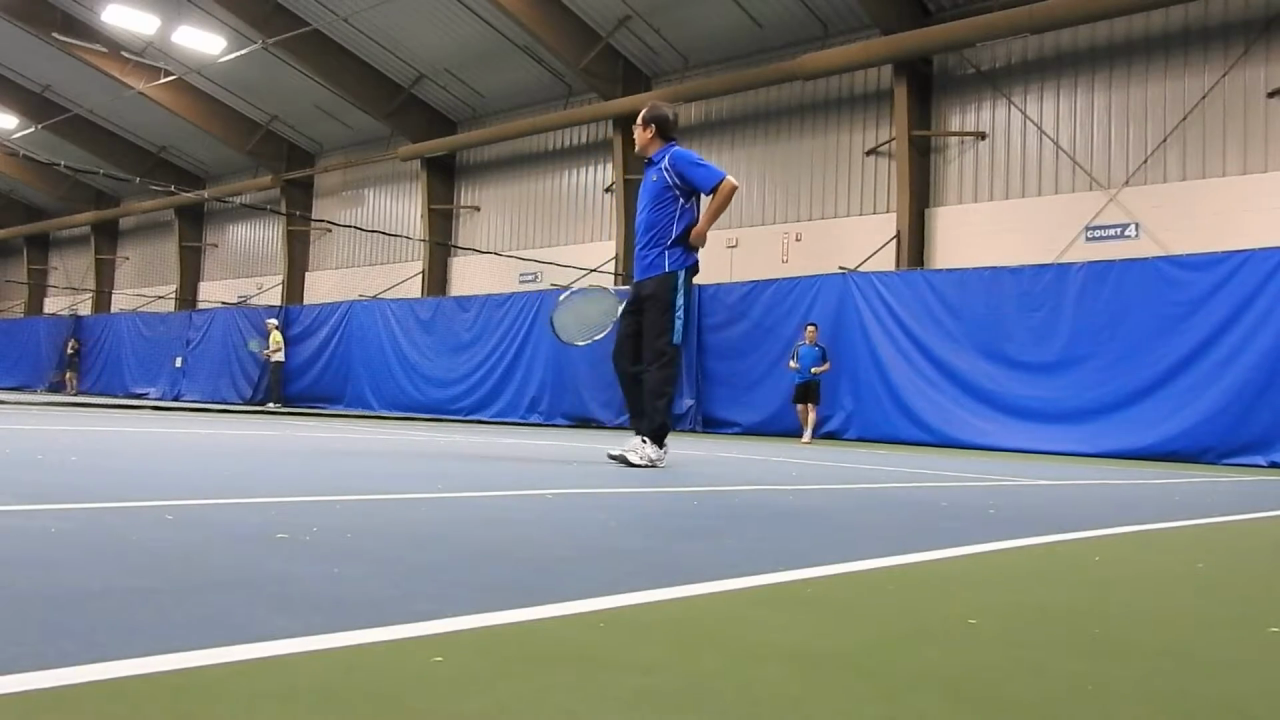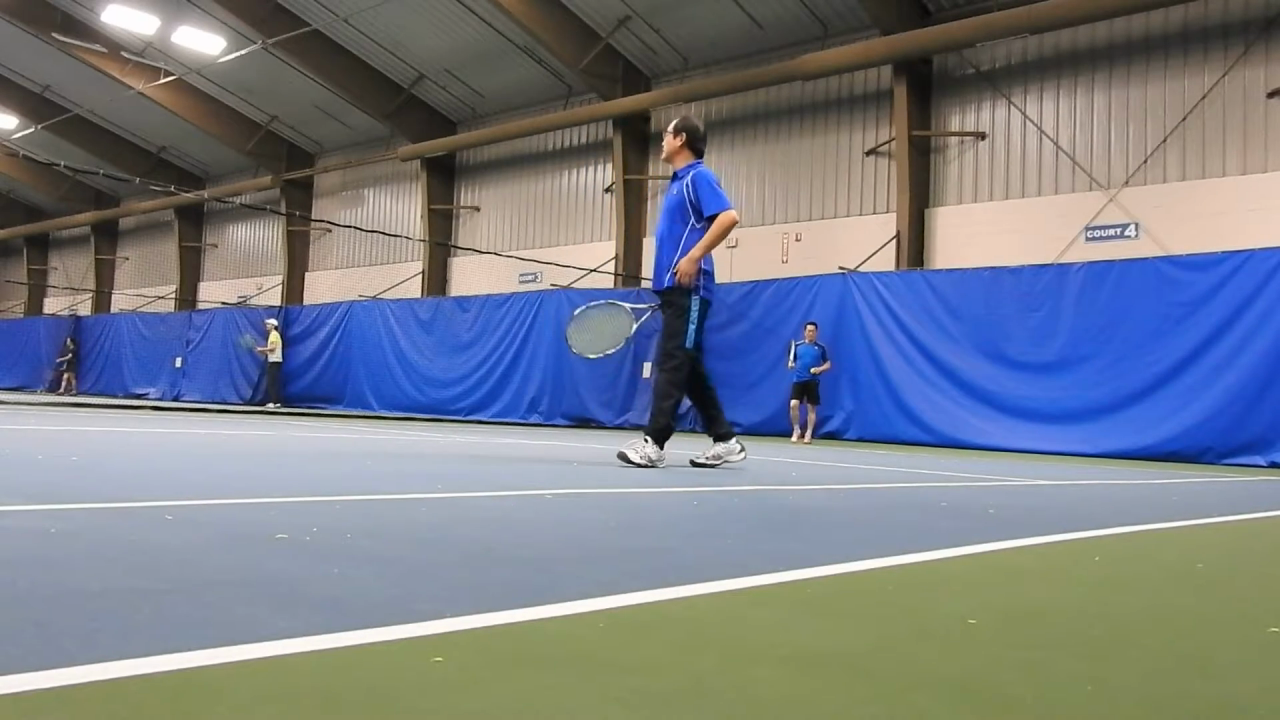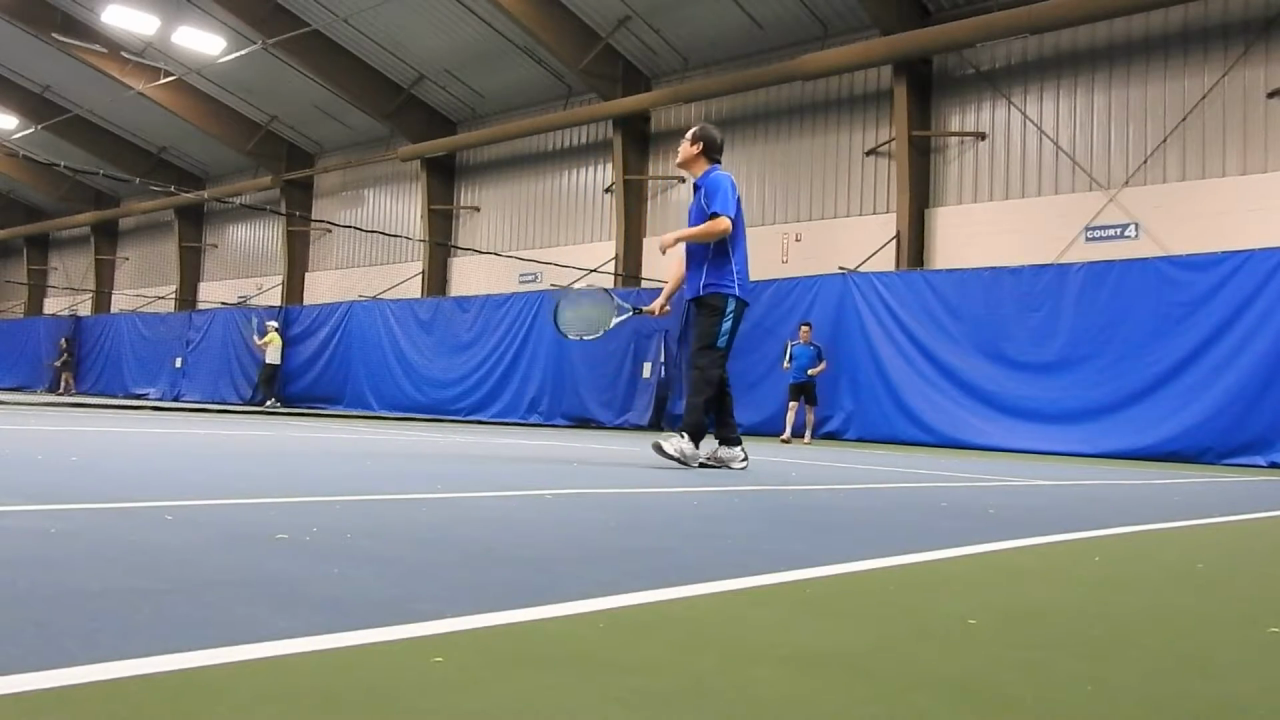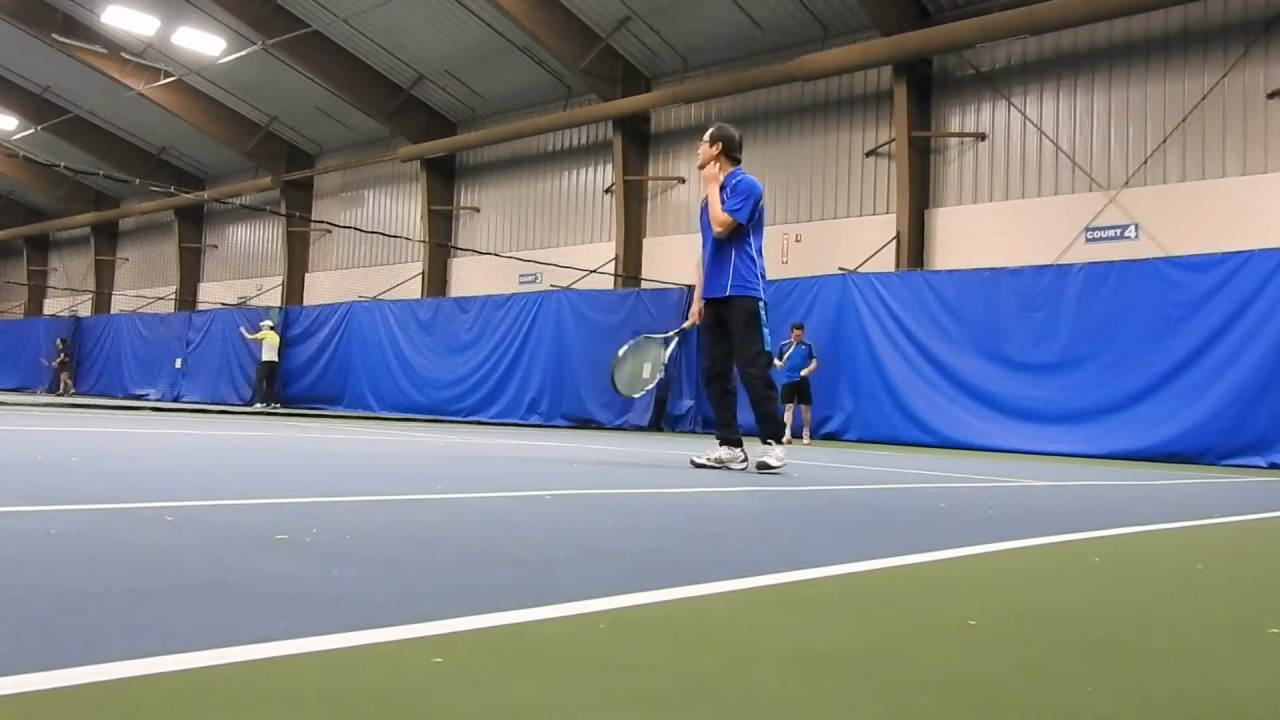
dt=0.3s
person 1, frame 1
left shoulder: (678, 160)
right shoulder: (651, 169)
left elbow: (728, 185)
left wrist: (700, 229)
left hip: (669, 273)
right hip: (643, 276)
left knee: (659, 359)
right knee: (626, 355)
left ankle: (654, 442)
right ankle: (643, 433)
person 1, frame 2
left shoulder: (700, 176)
right shoulder: (677, 182)
left elbow: (729, 217)
left wrist: (692, 259)
left hip: (689, 290)
right hip: (675, 288)
left knee: (671, 364)
right knee: (687, 367)
left ankle: (653, 442)
right ankle: (726, 441)
person 1, frame 3
left shoulder: (719, 180)
right shoulder: (701, 189)
left elbow: (723, 226)
right elbow: (689, 256)
left wrist: (677, 235)
right wrist: (665, 296)
left hip: (723, 291)
right hip: (704, 293)
left knee: (704, 364)
right knee: (709, 368)
left ankle: (688, 439)
right ankle: (730, 446)
person 1, frame 4
left shoulder: (746, 185)
right shoulder: (712, 193)
left elbow: (721, 227)
left wrist: (712, 187)
right wrist: (697, 299)
left hip: (743, 294)
right hip: (714, 296)
left knee: (754, 369)
right knee: (715, 373)
left ankle: (772, 442)
right ankle: (729, 446)
